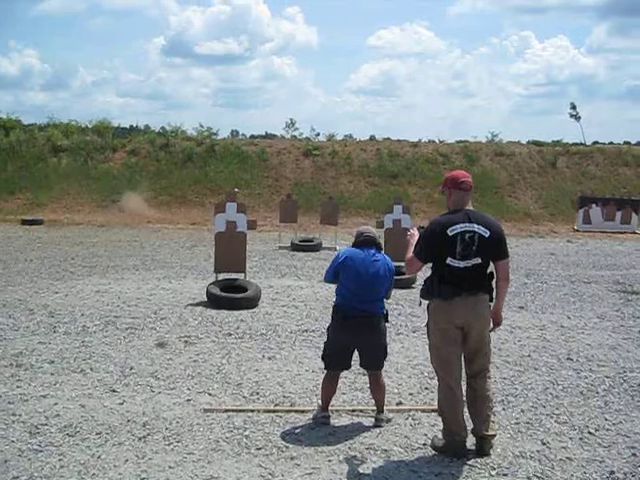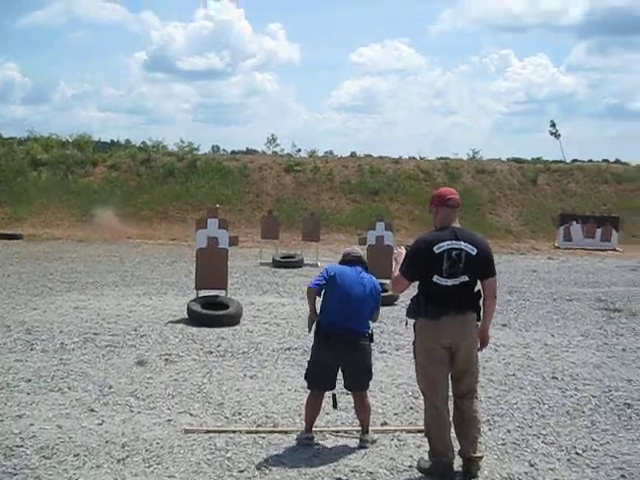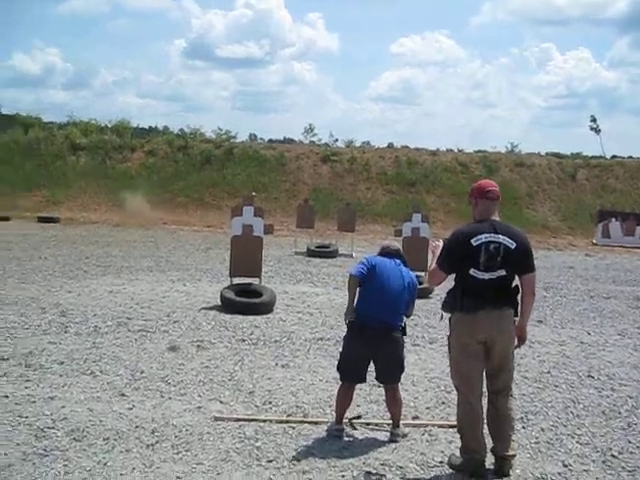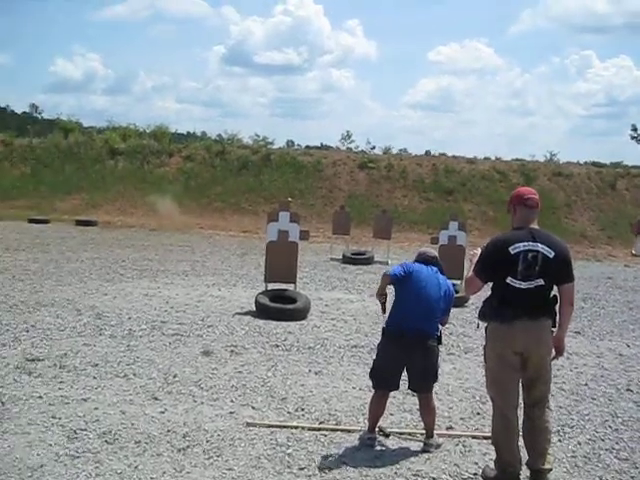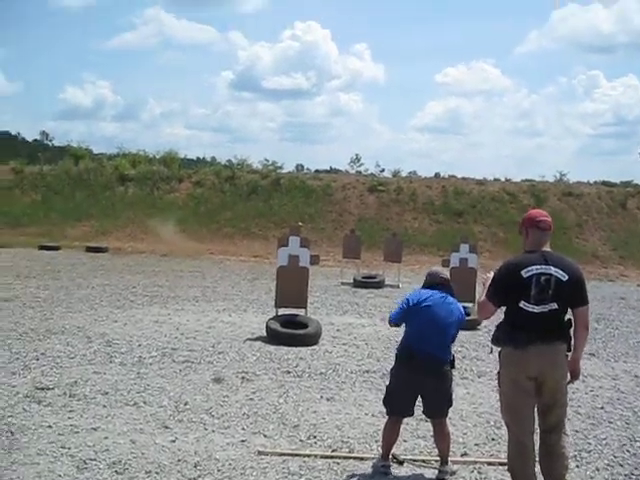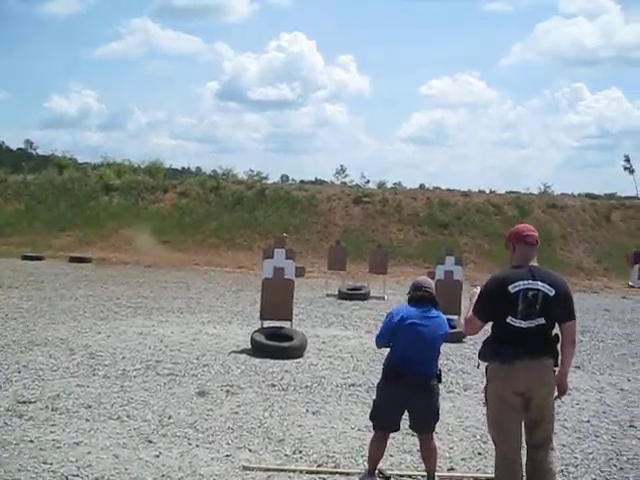
dt=0.2s
person 1, frame 1
left shoulder: (438, 226)
right shoulder: (492, 226)
left elbow: (411, 268)
right elbow: (503, 275)
left wrist: (413, 240)
right wrist: (498, 307)
left hip: (444, 307)
right hip: (478, 306)
left knee: (448, 377)
right knee: (480, 374)
left ankle: (454, 440)
right ankle: (484, 436)
person 1, frame 2
left shoulder: (424, 243)
right shoulder: (479, 244)
left elbow: (397, 286)
right elbow: (491, 293)
left wrist: (399, 259)
right wrist: (485, 326)
left hip: (431, 326)
right hip: (466, 325)
left knee: (435, 397)
right knee: (467, 394)
person 1, frame 3
left shoulder: (462, 235)
right shoulder: (518, 238)
left elbow: (434, 279)
right elbow: (529, 289)
left wrist: (438, 252)
right wrist: (523, 323)
left hip: (467, 320)
right hip: (502, 320)
left knee: (469, 393)
right knee: (501, 391)
person 1, frame 4
left shoulder: (500, 244)
right shoulder: (557, 247)
left elbow: (471, 288)
right elbow: (568, 300)
left wrist: (476, 261)
right wrist: (561, 334)
left hip: (503, 331)
right hip: (540, 330)
left knee: (504, 404)
right knee: (538, 404)
person 1, frame 5
left shoulder: (512, 267)
right shoulder: (571, 270)
left elbow: (484, 313)
right elbow: (583, 323)
left wrist: (488, 284)
right wrist: (576, 358)
left hip: (517, 356)
right hip: (555, 355)
left knee: (520, 431)
right knee: (554, 430)
person 1, frame 6
left shoulder: (498, 283)
right shoulder: (558, 285)
left elbow: (471, 328)
right elbow: (570, 338)
left wrist: (475, 299)
right wrist: (563, 374)
left hip: (504, 370)
right hip: (542, 370)
left knee: (507, 447)
right knee: (542, 446)
person 2, frame 1
left shoulder: (345, 255)
right shoulder: (387, 262)
left elbow: (328, 278)
right elbow: (387, 294)
left hip: (343, 321)
right hip: (374, 323)
left knee: (333, 370)
right knee: (375, 372)
left ankle: (323, 412)
right ankle: (380, 414)
person 2, frame 2
left shoulder: (333, 271)
right shoulder: (373, 283)
left elbow: (313, 288)
right elbow: (374, 317)
left wrist: (313, 312)
left hip: (327, 339)
right hip: (358, 342)
left knee: (317, 390)
right knee: (360, 393)
left ankle: (307, 432)
right ankle: (365, 435)
person 2, frame 3
left shoulder: (373, 261)
right shoulder: (410, 277)
left elbow: (354, 276)
right elbow: (409, 312)
left wrist: (350, 306)
left hip: (361, 331)
right hip: (391, 335)
left knee: (348, 382)
right knee: (391, 385)
left ankle: (338, 424)
right ankle: (396, 429)
person 2, frame 4
left shoulder: (410, 268)
right shoulder: (447, 286)
left elbow: (388, 275)
right elbow: (444, 321)
left wrist: (381, 292)
left hip: (395, 339)
right hip: (426, 343)
left knee: (382, 389)
right knee: (425, 394)
left ankle: (370, 433)
right ankle: (430, 438)
person 2, frame 5
left shoulder: (418, 296)
right shoulder: (458, 309)
left elbow: (393, 320)
right elbow: (451, 339)
left hip: (408, 365)
right hip: (439, 368)
left knee: (395, 416)
right knee: (439, 420)
left ankle: (384, 461)
person 2, frame 6
left shoulder: (400, 313)
right shoulder: (442, 322)
left elbow: (380, 342)
right elbow: (434, 348)
left hip: (394, 381)
right hip: (426, 384)
left knee: (382, 431)
right knee: (426, 435)
